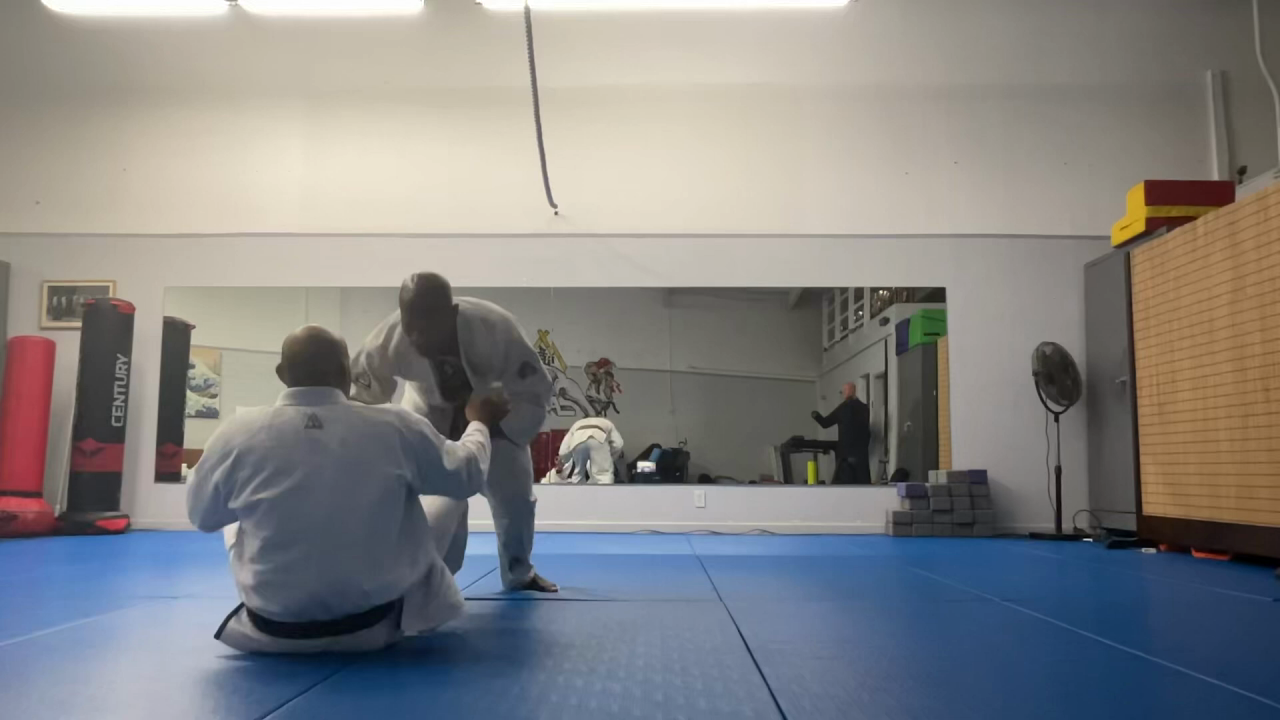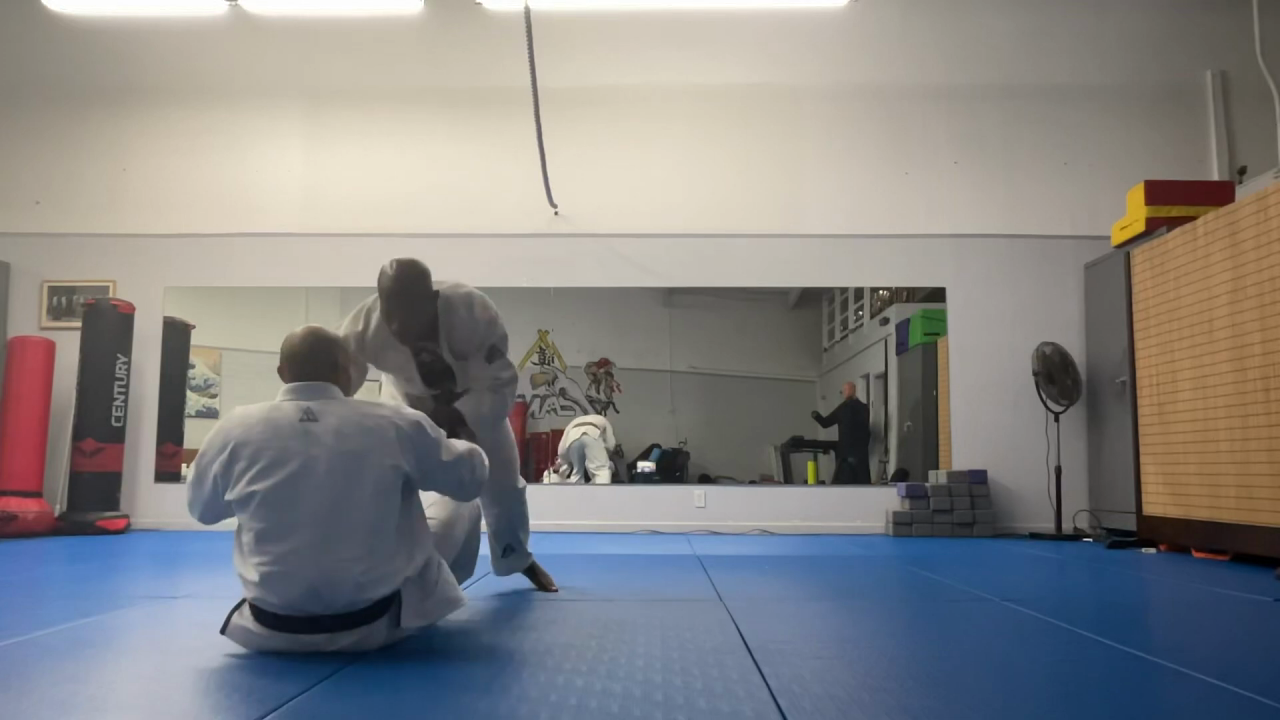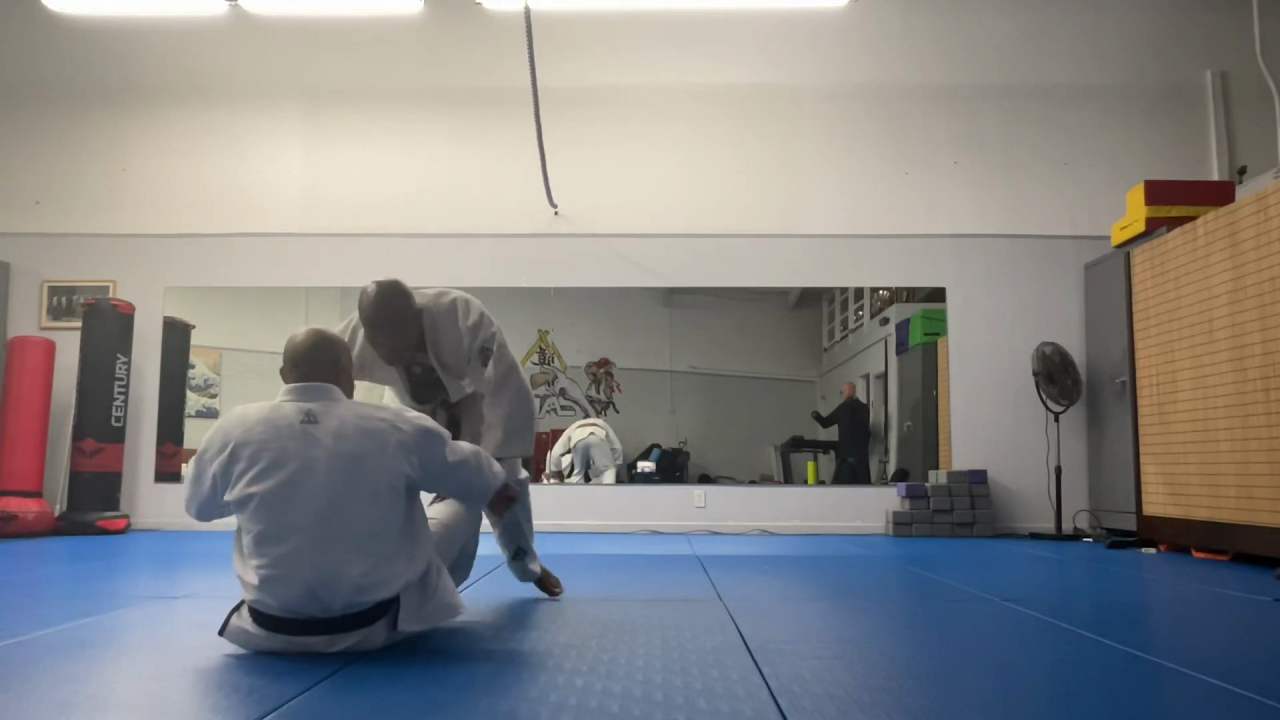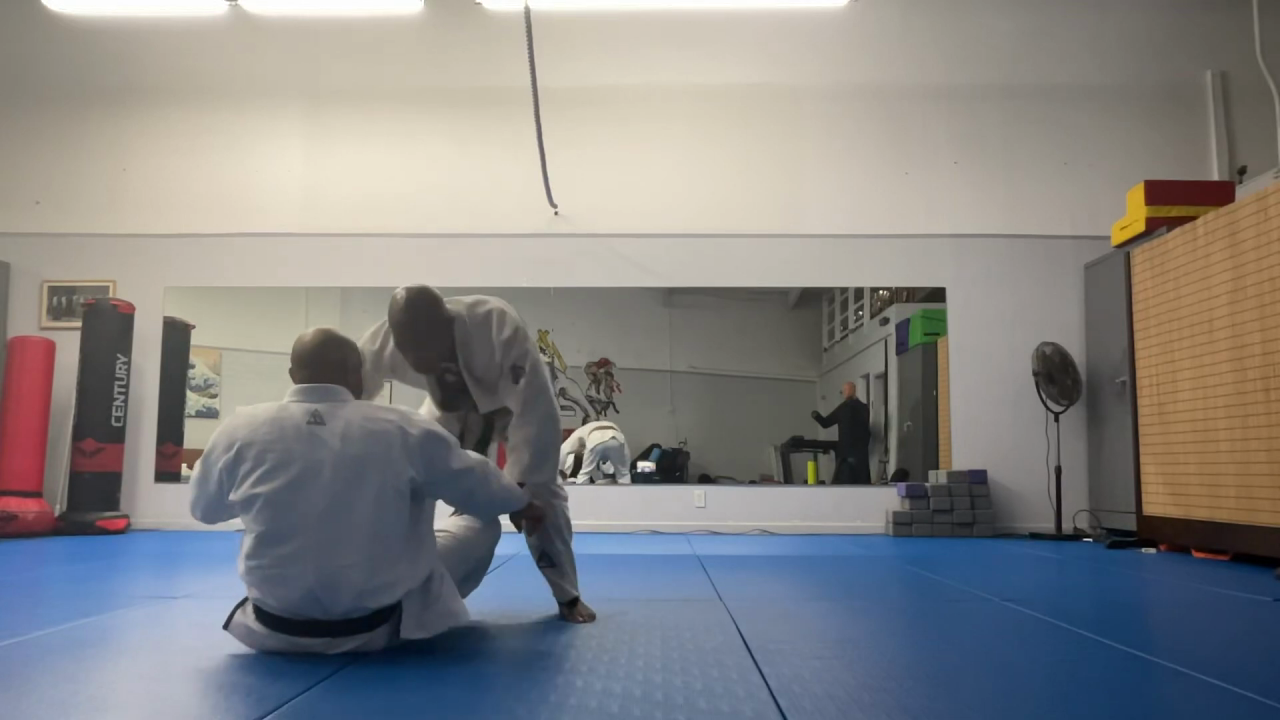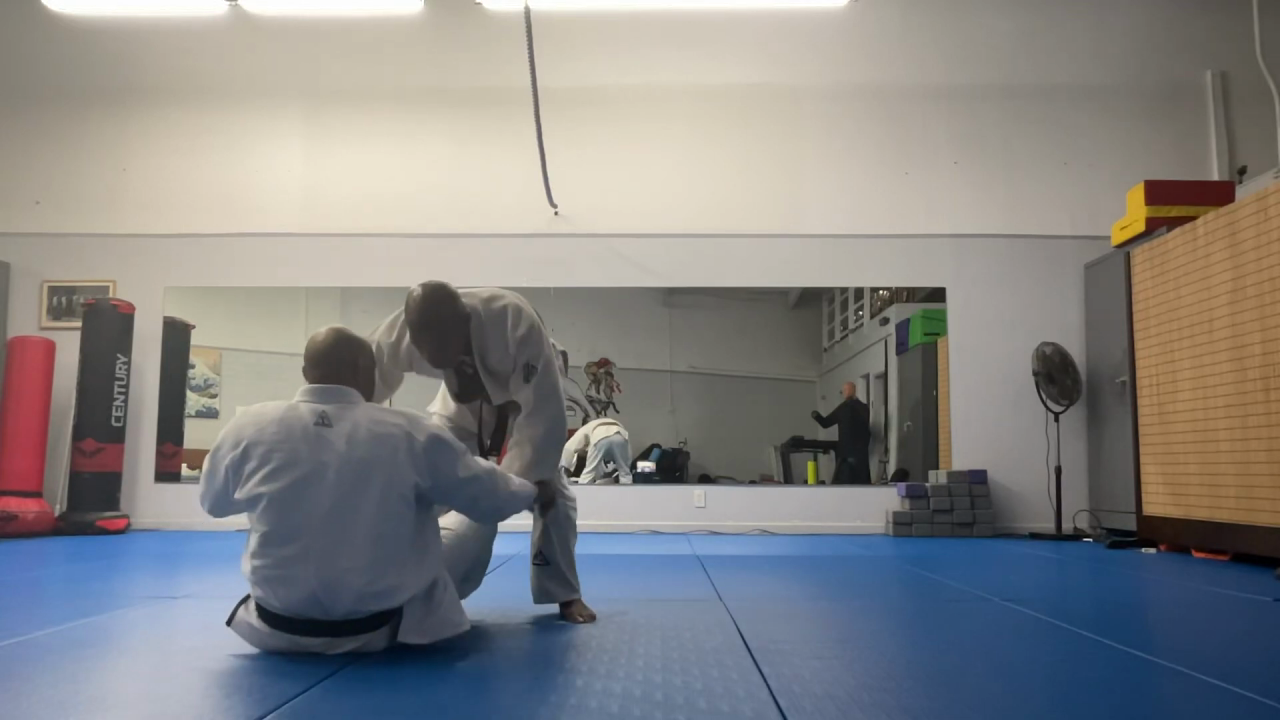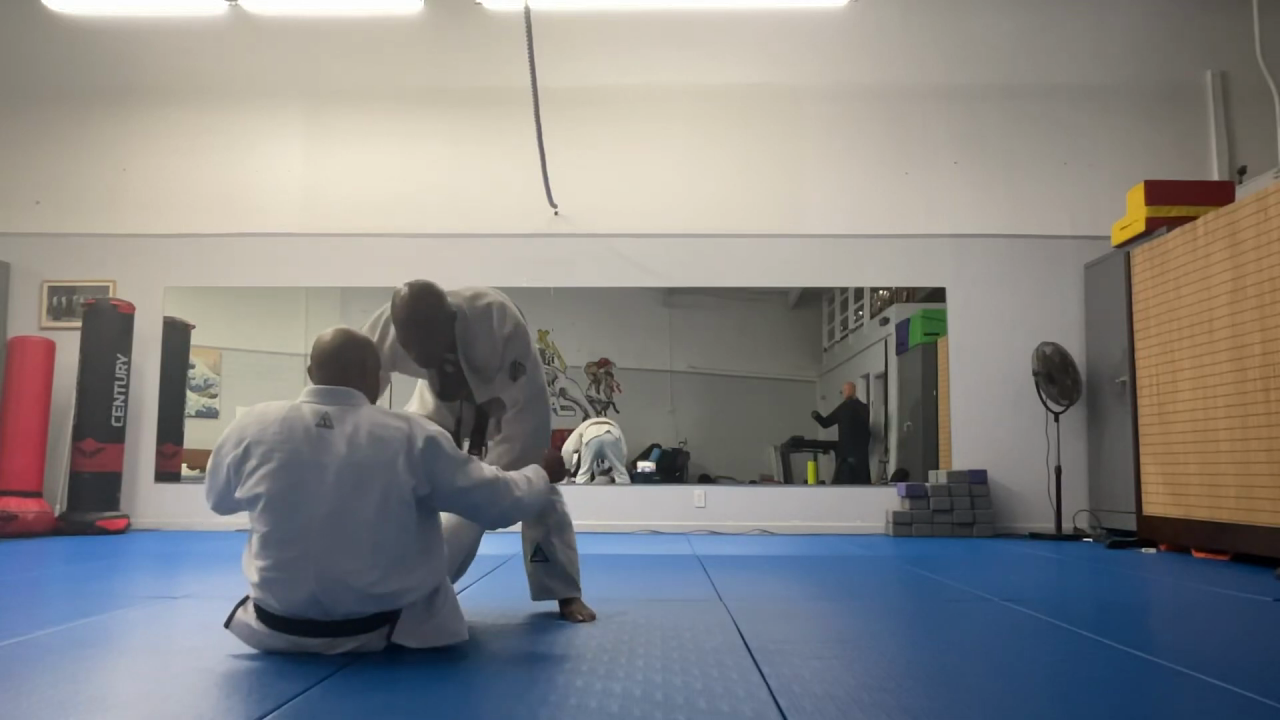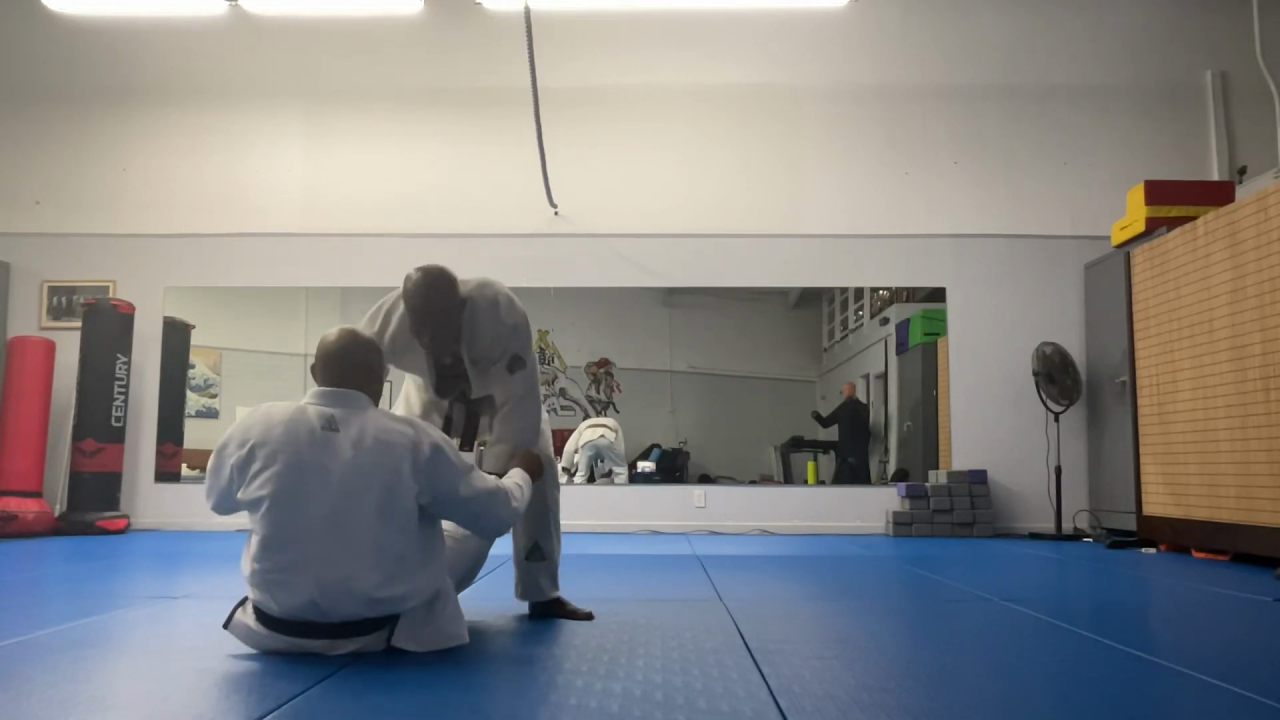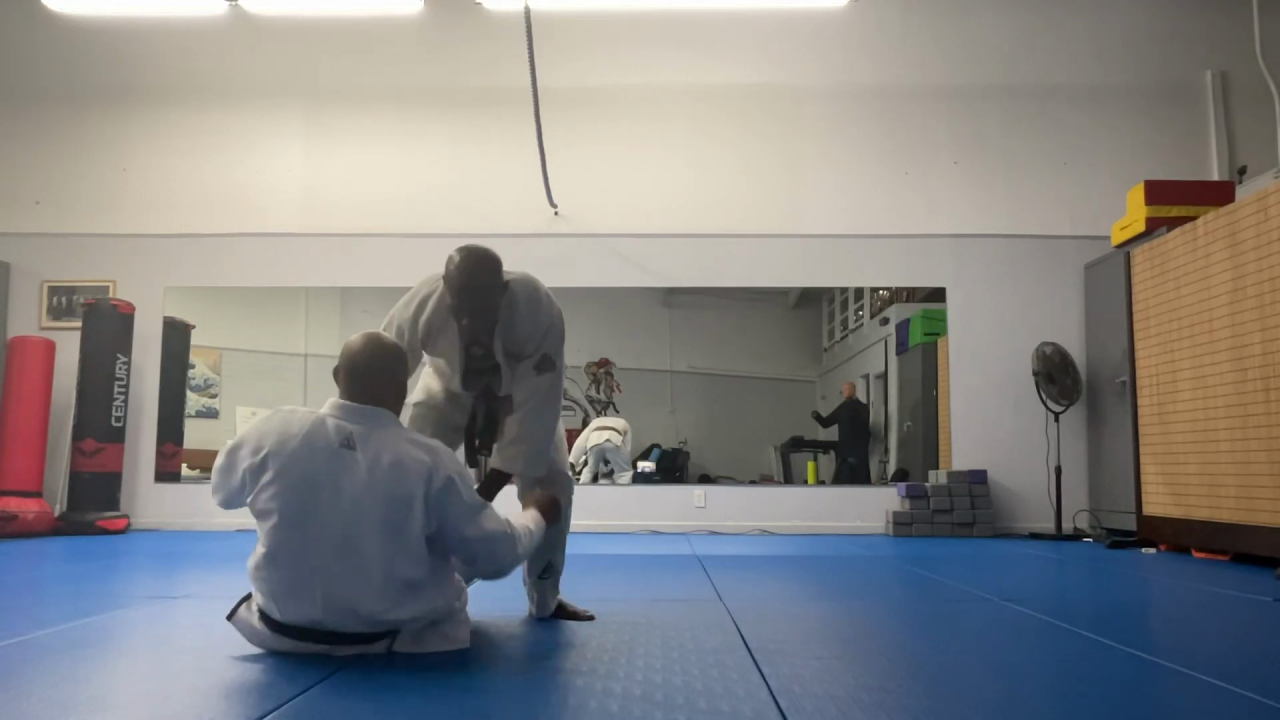
dt=0.3s
person 1, frame 1
left shoulder: (238, 434)
right shoulder: (396, 429)
left elbow: (202, 515)
right elbow: (466, 474)
right wrist: (481, 423)
left hip: (274, 631)
right hip: (374, 626)
right knee: (450, 498)
person 1, frame 2
left shoulder: (236, 429)
right shoulder: (395, 424)
left elbow: (202, 508)
right elbow: (469, 477)
right wrist: (472, 449)
left hip: (275, 628)
right hip: (376, 622)
right knee: (459, 505)
person 1, frame 3
left shoulder: (235, 429)
right shoulder: (396, 428)
left elbow: (200, 506)
right elbow: (473, 476)
right wrist: (499, 488)
left hip: (274, 629)
right hip: (375, 623)
right knee: (466, 509)
person 1, frame 4
left shoulder: (242, 430)
right shoulder: (403, 430)
left elbow: (205, 508)
right elbow: (479, 486)
right wrist: (522, 504)
left hip: (278, 629)
right hip: (379, 625)
right knee: (482, 521)
person 1, frame 5
left shoulder: (250, 427)
right shoulder: (410, 434)
left elbow: (213, 501)
right elbow: (492, 494)
right wrist: (534, 493)
left hip: (279, 626)
right hip: (380, 626)
right knee: (475, 522)
person 1, frame 6
left shoulder: (253, 427)
right shoulder: (410, 437)
left elbow: (220, 500)
right elbow: (498, 502)
right wrist: (543, 475)
left hip: (281, 627)
right hip: (383, 627)
right knee: (462, 522)
person 1, frame 7
left shoulder: (257, 427)
right shoulder: (415, 441)
left elbow: (219, 497)
right elbow: (495, 513)
right wrist: (521, 474)
left hip: (281, 629)
right hip: (387, 630)
right knee: (471, 538)
person 1, frame 8
left shoulder: (273, 431)
right shoulder: (429, 462)
left elbow: (225, 491)
right elbow: (496, 557)
right wrist: (535, 516)
left hip: (287, 631)
right hip: (393, 636)
person 2, frame 1
left shoulder: (495, 326)
right shoulder: (387, 340)
left elbow: (536, 390)
right elbow: (360, 397)
left wrist: (494, 432)
right hip: (430, 411)
left knee: (514, 494)
left ankle: (520, 572)
person 2, frame 2
left shoulder: (473, 310)
right shoulder: (363, 326)
left elbow: (498, 383)
left wrist: (449, 419)
left hip: (475, 402)
right hip: (410, 400)
left knee: (501, 485)
left ankle: (518, 559)
person 2, frame 3
left shoulder: (463, 316)
right shoulder: (351, 340)
left elbow: (508, 392)
left hip: (475, 400)
right hip: (413, 408)
left knee: (505, 481)
left ankle: (527, 565)
person 2, frame 4
left shoulder: (498, 327)
right shoulder: (382, 343)
left elbow: (537, 413)
left wrist: (513, 487)
left hip: (514, 401)
right hip: (450, 410)
left knee: (542, 487)
left ankle: (566, 593)
person 2, frame 5
left shoulder: (514, 322)
right shoulder: (397, 334)
left elbow: (544, 414)
left hip: (530, 390)
right hip: (463, 400)
left ankle: (565, 594)
person 2, frame 6
left shoulder: (498, 320)
right shoulder: (383, 331)
left elbow: (530, 413)
left hip: (507, 394)
right hip: (439, 398)
left ankle: (565, 592)
person 2, frame 7
left shoulder: (502, 315)
right shoulder: (385, 322)
left elbow: (518, 404)
left hip: (500, 390)
right hip: (431, 395)
left ankle: (541, 593)
person 2, frame 8
left shoulder: (539, 309)
right shoulder: (421, 306)
left elbow: (538, 406)
left wrist: (490, 487)
left hip: (518, 392)
right hip: (449, 388)
left knee: (551, 484)
left ankle: (546, 598)
